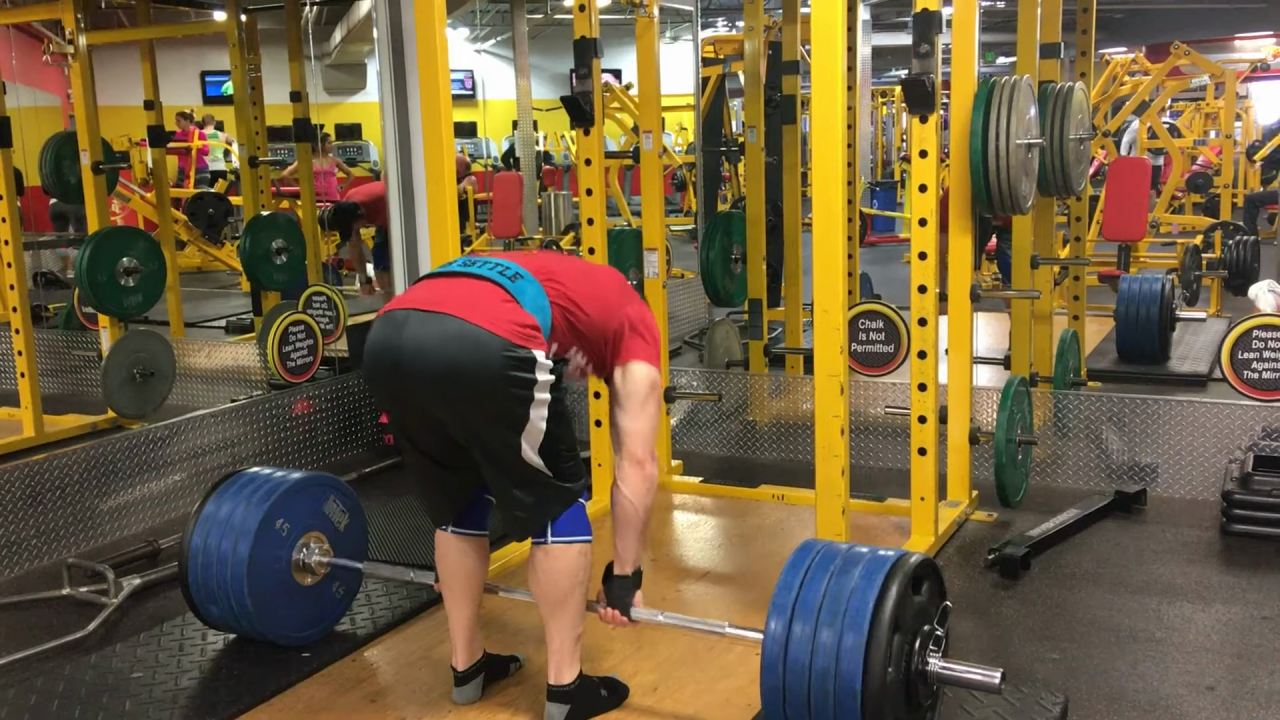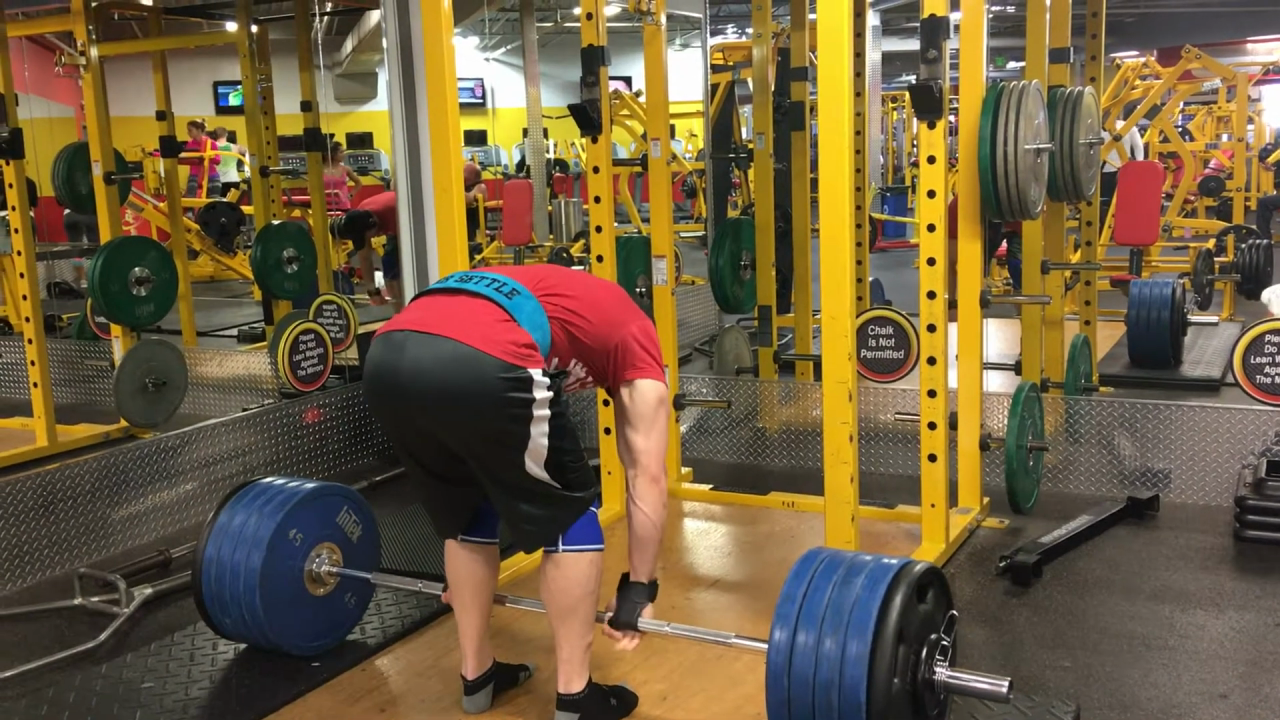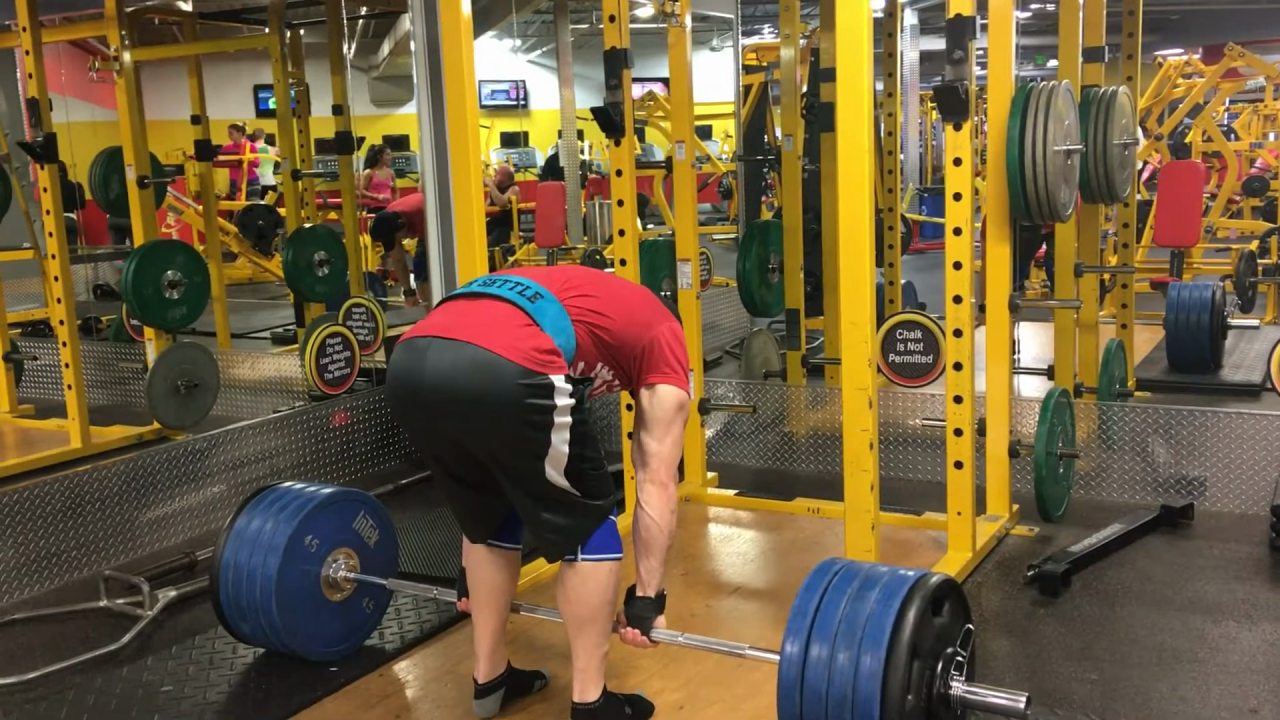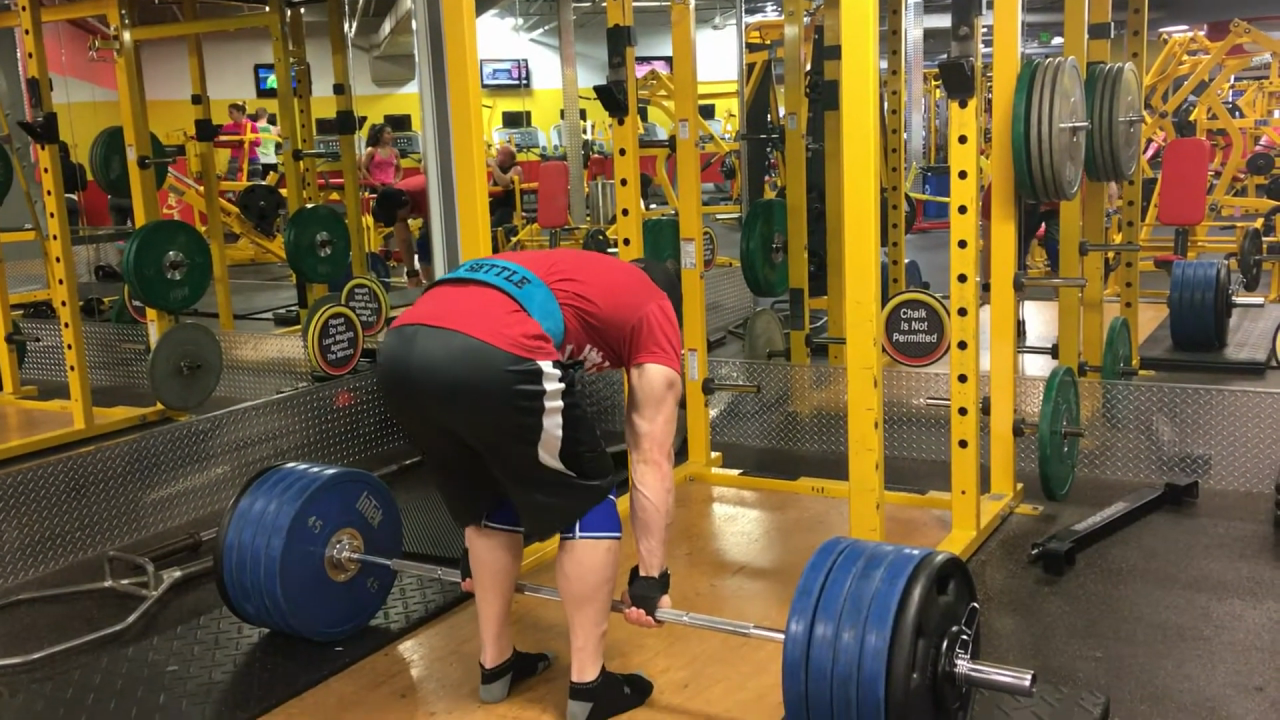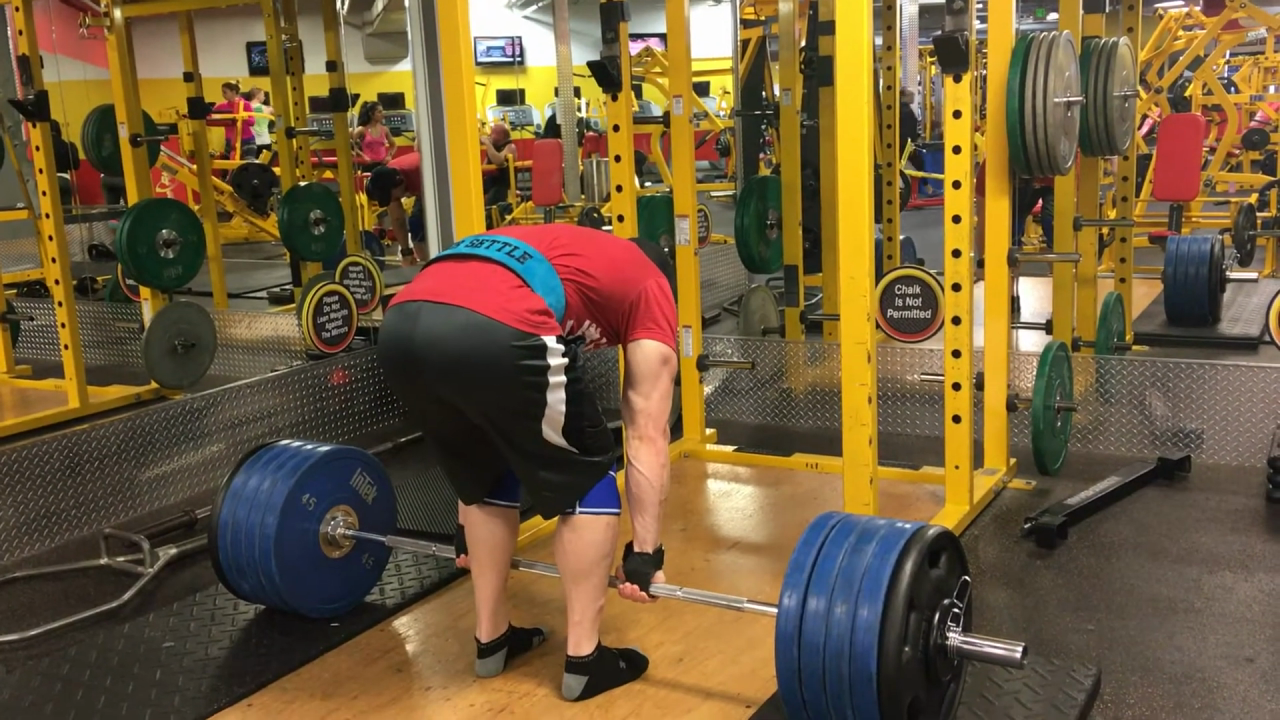
dt=1s
person 1, frame 1
right shoulder: (631, 319)
right elbow: (636, 461)
right wrist: (624, 577)
left hip: (388, 336)
right hip: (483, 345)
left knee: (456, 506)
right knee: (557, 507)
left ankle: (467, 666)
person 1, frame 2
right shoulder: (634, 334)
right elbow: (647, 475)
right wrist: (638, 589)
left hip: (387, 357)
right hip: (480, 366)
left knee: (467, 512)
right knee: (569, 515)
left ankle: (477, 675)
person 1, frame 3
right shoulder: (662, 336)
left elbow: (511, 469)
right elbow: (656, 481)
left wrist: (474, 574)
right wrist: (648, 597)
left hip: (411, 361)
right hip: (502, 372)
left knee: (489, 512)
right knee: (587, 523)
left ankle: (489, 679)
person 1, frame 4
right shoulder: (655, 311)
left elbow: (493, 446)
right elbow: (651, 459)
left wrist: (472, 557)
right wrist: (650, 577)
left hip: (401, 348)
right hip: (492, 358)
left knee: (490, 499)
right knee: (586, 501)
left ankle: (495, 663)
person 1, frame 5
right shoulder: (649, 286)
left elbow: (496, 421)
right elbow: (647, 434)
left wrist: (467, 531)
right wrist: (646, 554)
left hip: (402, 326)
right hip: (496, 334)
left knee: (488, 473)
right knee: (587, 478)
left ankle: (491, 640)
right ankle: (584, 661)
